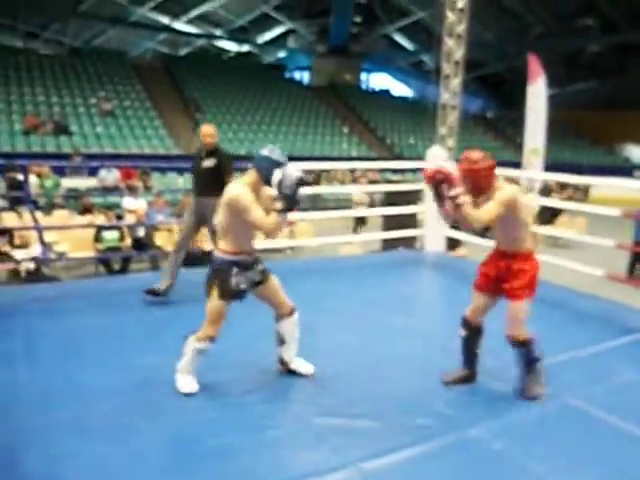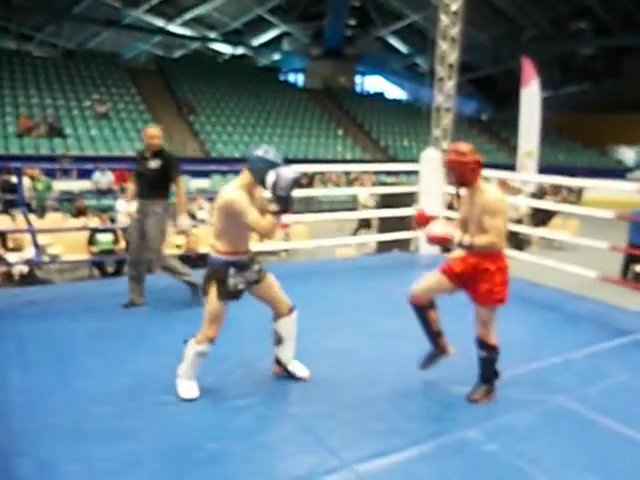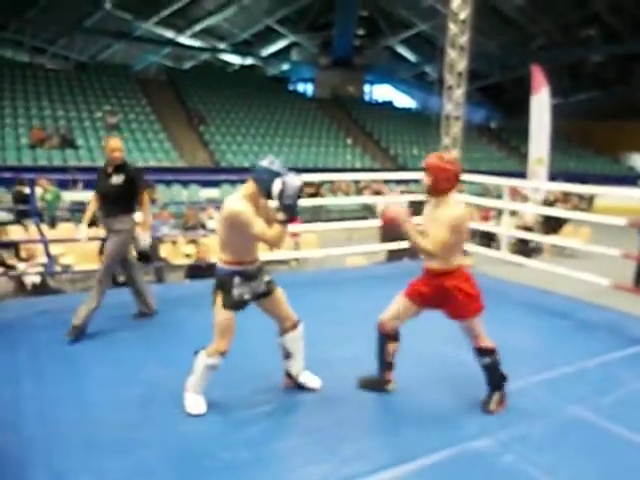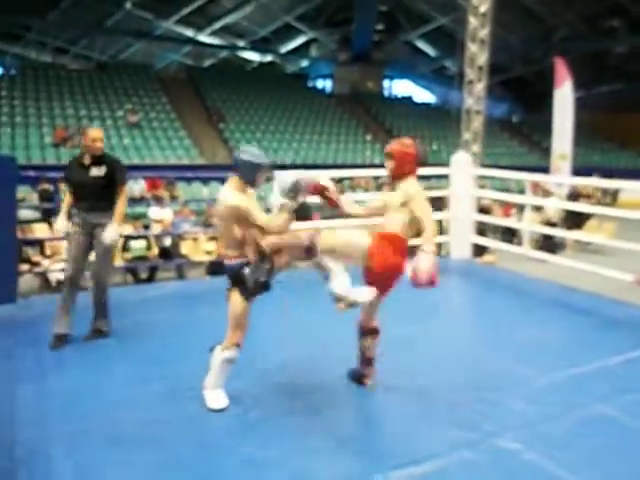
dt=0.4s
person 1, frame 1
left shoulder: (262, 190)
right shoulder: (238, 194)
left elbow: (276, 222)
right elbow: (269, 229)
left wrist: (287, 198)
right wrist: (284, 200)
left hip: (250, 260)
right hip: (227, 265)
left knee: (286, 309)
right knee: (210, 331)
left ankle: (288, 360)
right ankle: (185, 370)
person 1, frame 2
left shoulder: (255, 190)
right shoulder: (233, 196)
left elbow: (268, 222)
right elbow: (265, 230)
left wrist: (281, 200)
right wrist: (280, 202)
left hip: (246, 260)
right hip: (224, 266)
left knee: (285, 307)
right knee: (210, 332)
left ankle: (284, 361)
right ankle: (186, 376)
person 1, frame 3
left shoulder: (259, 200)
right shoulder: (237, 207)
left elbow: (272, 229)
right elbow: (273, 240)
left wrist: (285, 208)
right wrist: (287, 210)
left hip: (254, 270)
right hip: (231, 277)
left knee: (291, 322)
right knee: (220, 345)
left ankle: (295, 373)
right ankle: (193, 390)
person 1, frame 4
left shoulder: (244, 191)
right shoulder: (232, 202)
right elbow: (275, 229)
right wrist: (289, 203)
left hip: (257, 257)
right hip: (242, 268)
right knee: (234, 338)
left ankle: (341, 289)
right ankle: (213, 386)
person 2, frame 1
left shoulder: (508, 194)
right shoulder: (482, 194)
left elbow: (475, 221)
right elbow: (451, 217)
left wrist: (456, 192)
right wrist: (438, 189)
left hip: (521, 265)
right hip: (497, 258)
left knee: (515, 330)
right knee: (471, 319)
left ankle: (531, 370)
right ankle: (469, 369)
person 2, frame 2
left shoulder: (492, 197)
right shoulder: (467, 195)
left elbow: (495, 241)
left wrist: (456, 240)
right wrist: (436, 225)
left hip: (490, 266)
right hip: (468, 260)
left knee: (484, 331)
right knee: (417, 294)
left ankle: (487, 382)
right ankle: (439, 344)
person 2, frame 3
left shoulder: (455, 211)
right shoulder: (432, 205)
left elbow: (430, 249)
right elbow: (418, 236)
left wrist: (403, 221)
right wrist: (400, 218)
left hip: (453, 282)
right hip: (429, 280)
left knee: (478, 339)
right knee: (386, 322)
left ankle: (497, 389)
right ankle: (384, 377)
person 2, frame 4
left shoulder: (411, 189)
right shoulder: (400, 191)
left elbow: (428, 224)
right elbow: (360, 211)
left wrist: (426, 255)
right wrist: (333, 196)
left hip: (385, 251)
right hip: (391, 258)
left knee: (319, 238)
right knee: (368, 318)
right ankle: (365, 371)
person 3, frame 1
left shoulder: (222, 157)
right shoulder: (199, 156)
left hip: (214, 204)
right hip: (196, 204)
right knee: (180, 244)
right ankle: (164, 287)
person 3, frame 2
left shoulder: (167, 158)
right shoulder: (140, 157)
left elbow: (179, 186)
right elbow: (134, 182)
left wrist: (183, 214)
left hip: (157, 208)
right hip: (141, 208)
left knee: (155, 256)
right knee: (134, 253)
left ankle: (190, 279)
right ankle: (136, 297)
person 3, frame 3
left shoulder: (131, 173)
right shoulder: (102, 173)
left elbow: (144, 202)
right elbow: (96, 200)
left wrist: (145, 230)
right wrist: (84, 223)
left hip: (123, 227)
right hip: (109, 225)
left knee: (103, 275)
right knee: (130, 270)
left ankle: (80, 323)
right ankle: (148, 307)
person 3, frame 4
left shoulder: (112, 164)
right shoulder: (74, 164)
left elbow: (121, 196)
right elbow: (70, 192)
left wrist: (115, 225)
right wrist: (62, 215)
left hip: (104, 220)
right hip: (80, 221)
left knee: (100, 276)
right knee: (72, 275)
left ankle: (101, 325)
right ankle: (62, 330)
